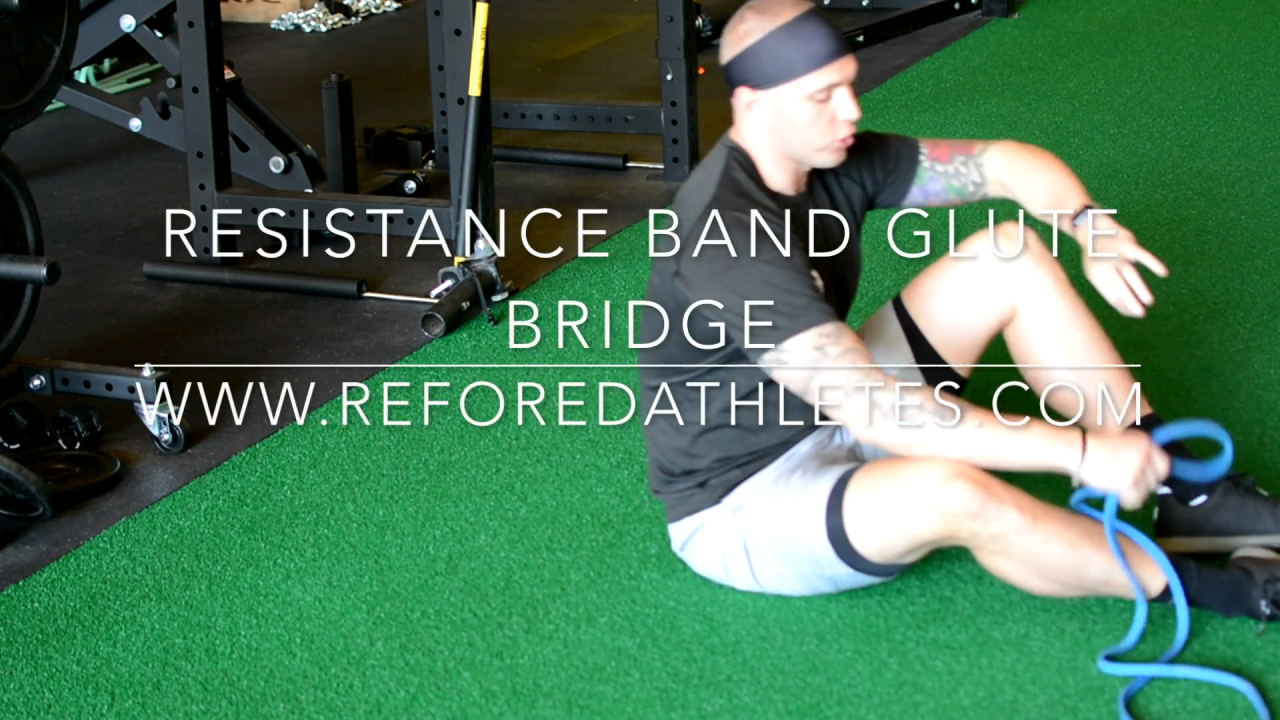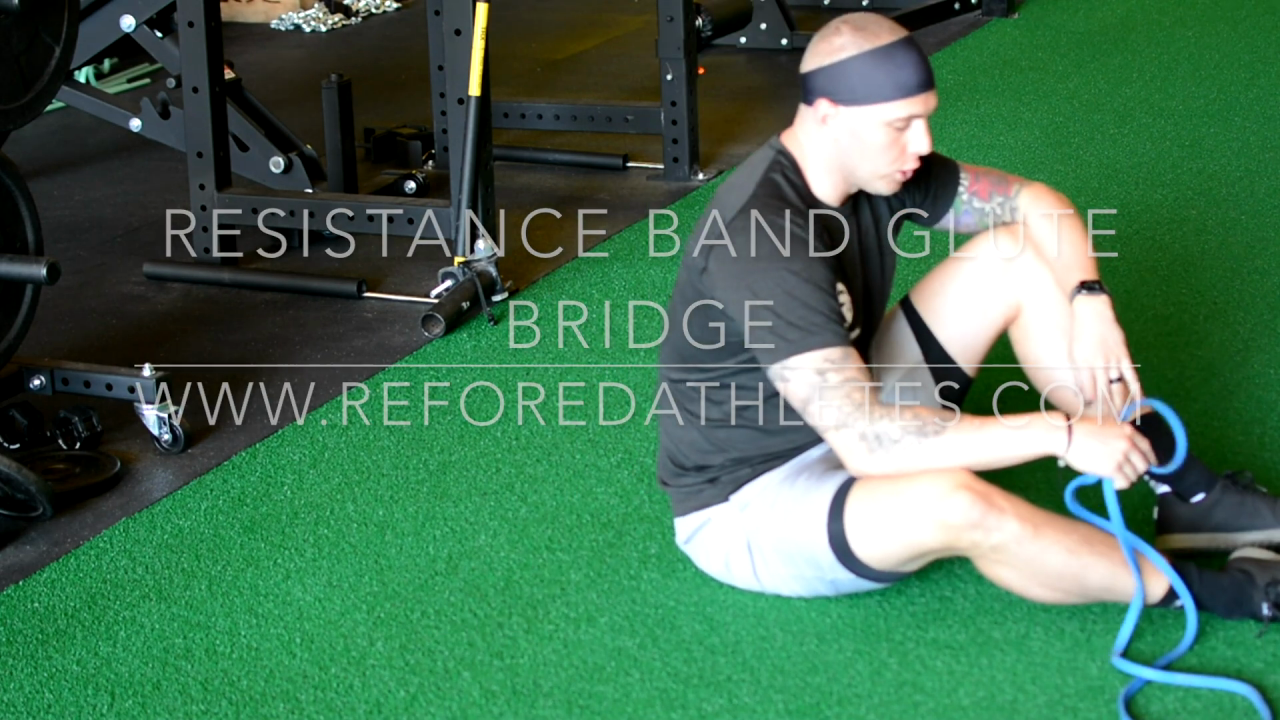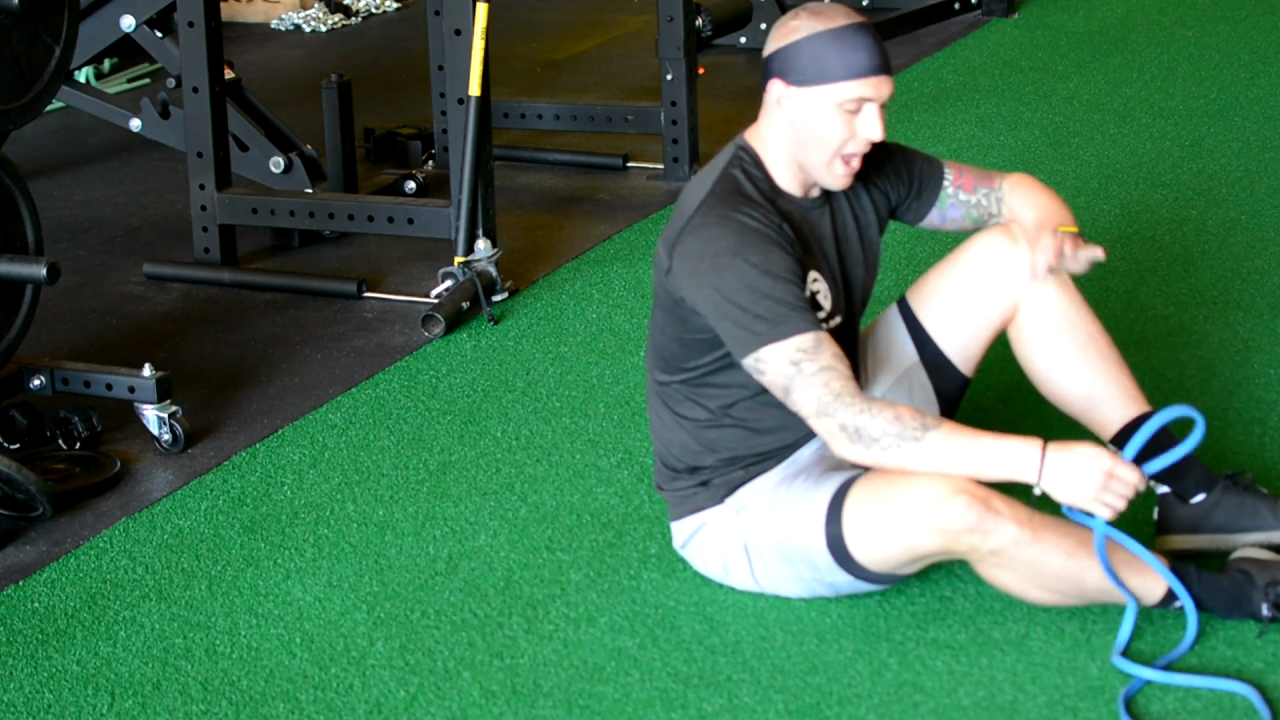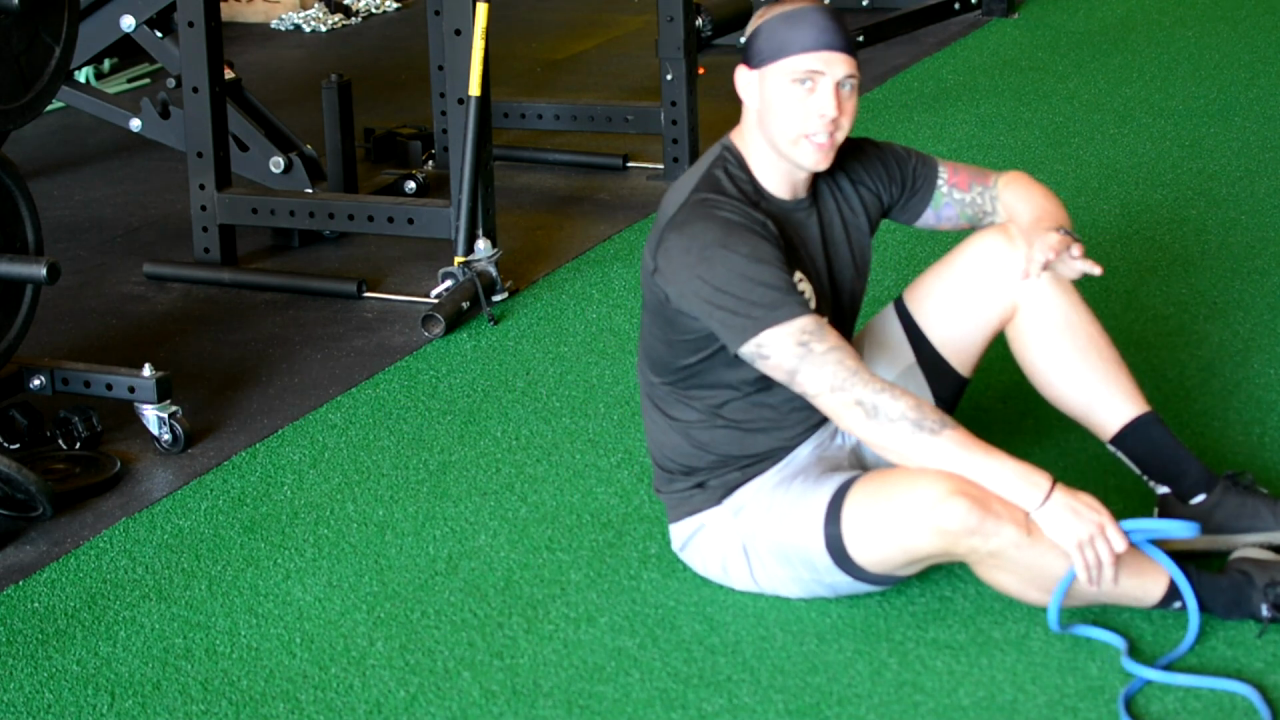
dt=0.5s
person 1, frame 1
left shoulder: (836, 156)
right shoulder: (731, 236)
left elbow: (1009, 160)
right elbow: (877, 416)
left wrist: (1088, 222)
right wrist: (1080, 448)
left hip: (831, 420)
right hip: (741, 510)
left knee: (1012, 257)
right knee: (955, 490)
left ankle: (1187, 495)
right ankle: (1198, 586)
person 1, frame 2
left shoulder: (878, 163)
right shoulder: (761, 242)
left elbow: (1037, 204)
right elbow: (868, 444)
left wrist: (1088, 302)
right wrist: (1061, 433)
left hip: (842, 417)
right hip: (748, 507)
left knee: (1019, 254)
right knee: (959, 503)
left ankle: (1188, 494)
right ankle: (1206, 590)
person 1, frame 3
left shoulder: (855, 165)
right shoulder: (724, 236)
left elbow: (1014, 193)
right elbow: (847, 426)
left wrist: (1053, 238)
right wrist: (1043, 463)
left hip: (841, 418)
right hip: (745, 509)
left knee: (1010, 254)
right knee: (956, 507)
left ankle: (1191, 496)
right ankle: (1200, 591)
person 1, frame 4
left shoulder: (851, 167)
right shoulder: (707, 235)
left elbow: (1012, 190)
right elbow: (854, 401)
left wrist: (1051, 240)
right wrist: (1042, 496)
left hip: (835, 423)
right hip: (743, 507)
left knee: (1008, 254)
right knee: (953, 507)
left ankle: (1192, 494)
right ankle: (1201, 591)
